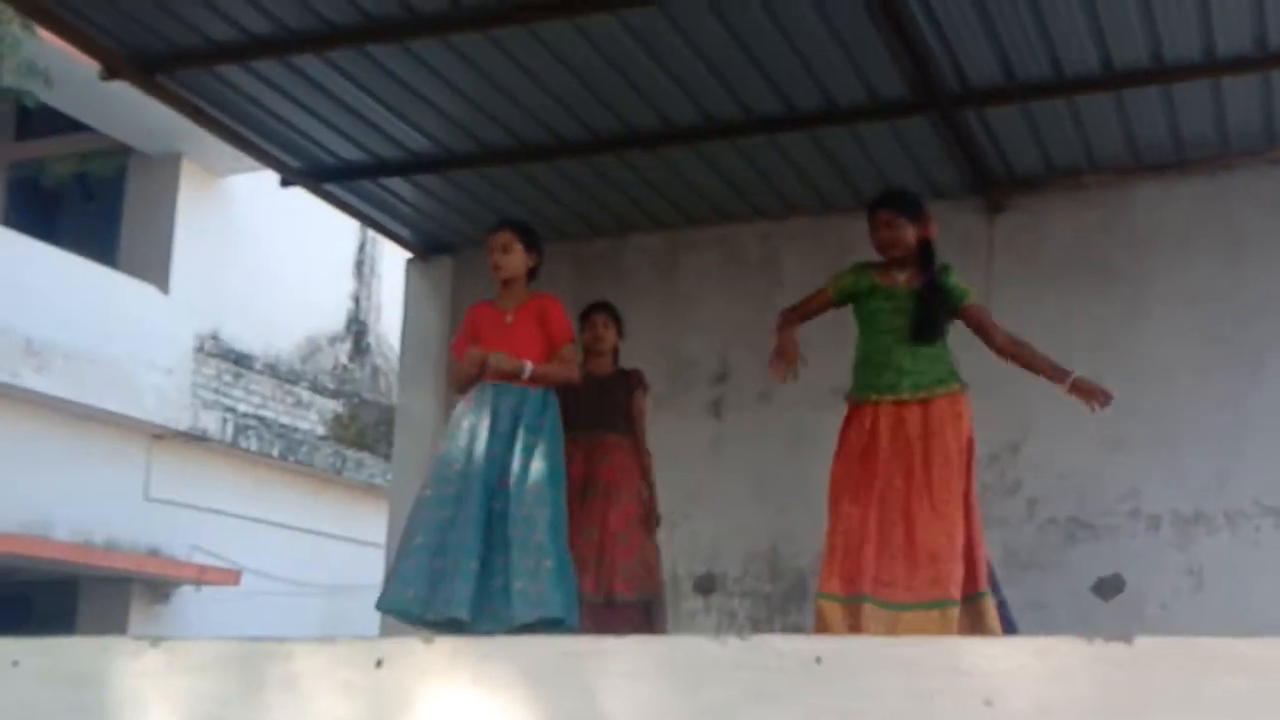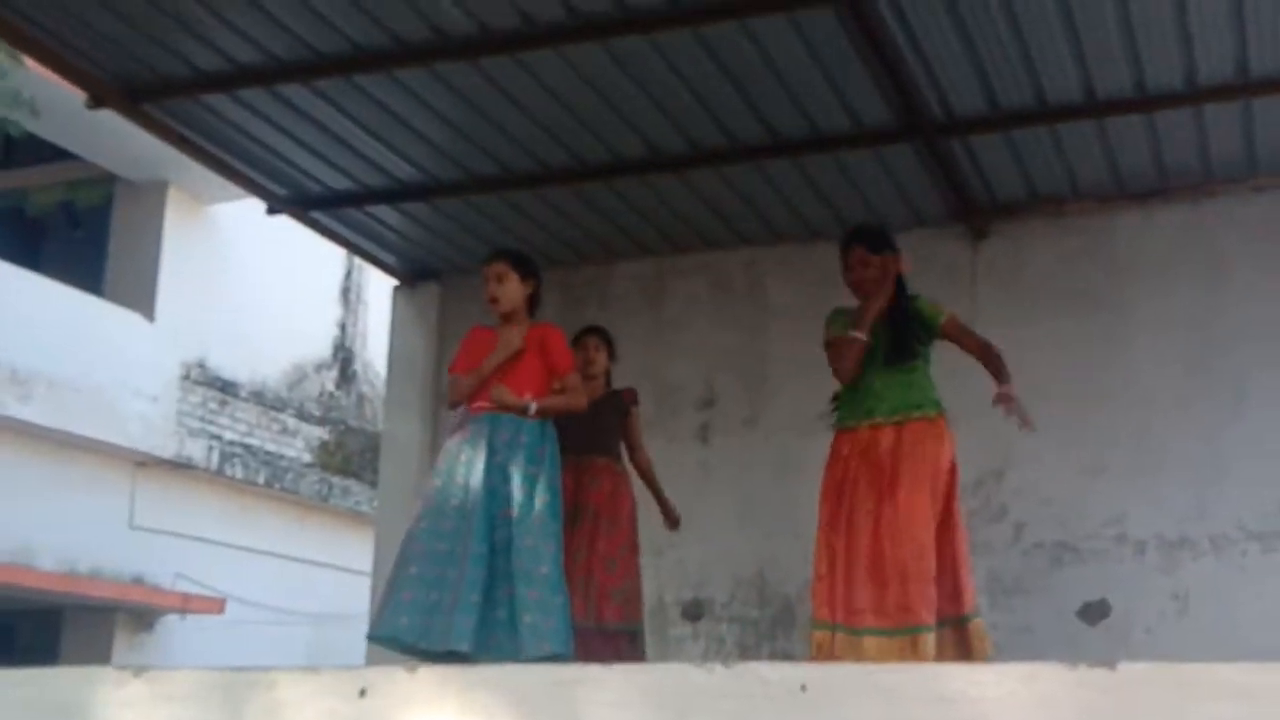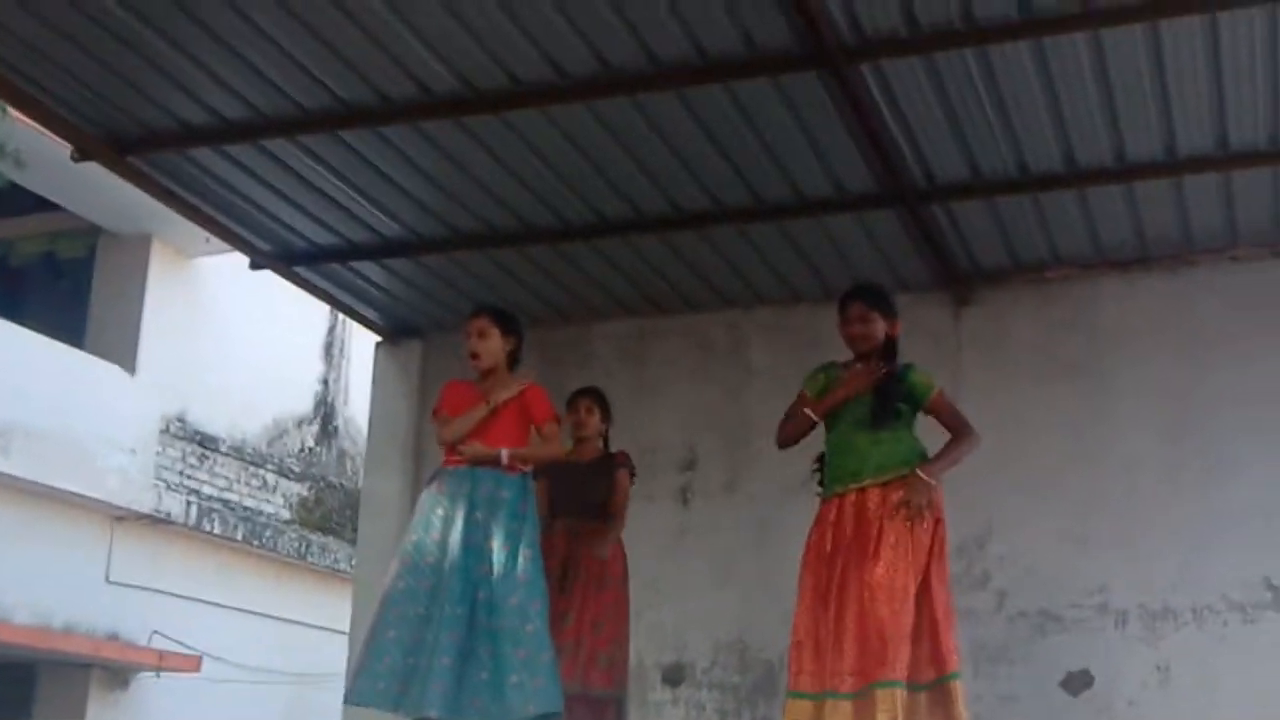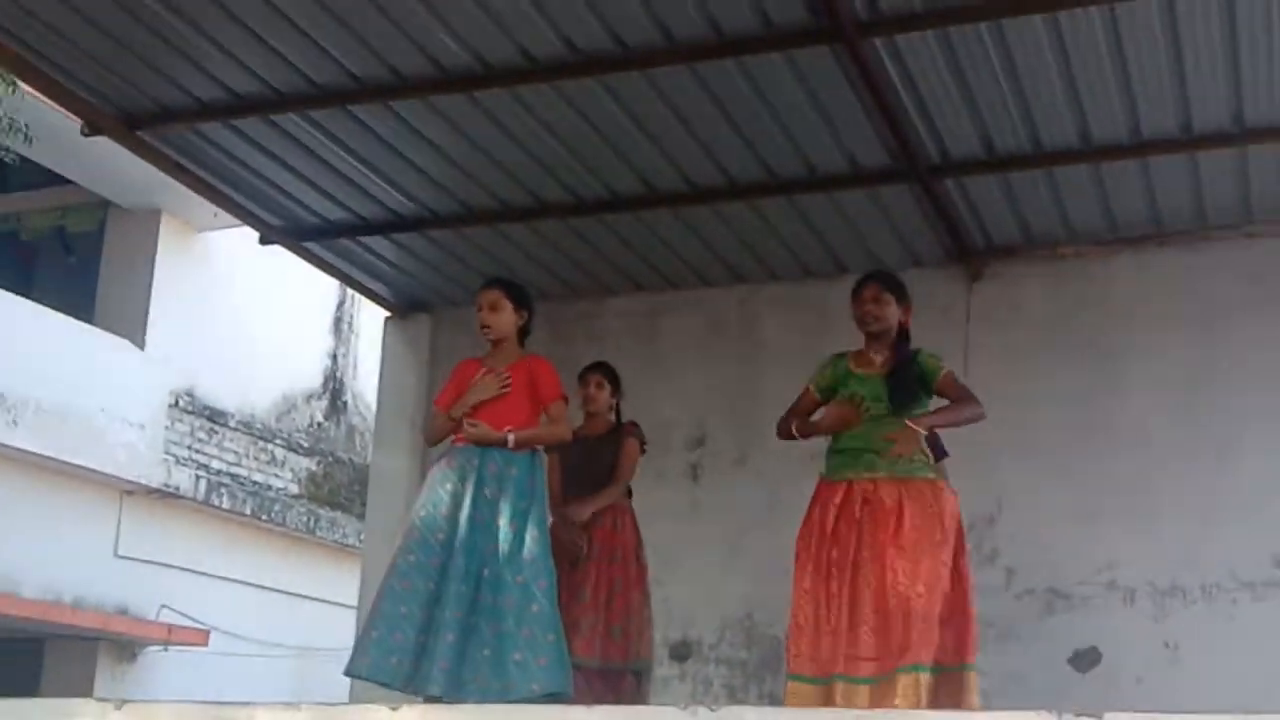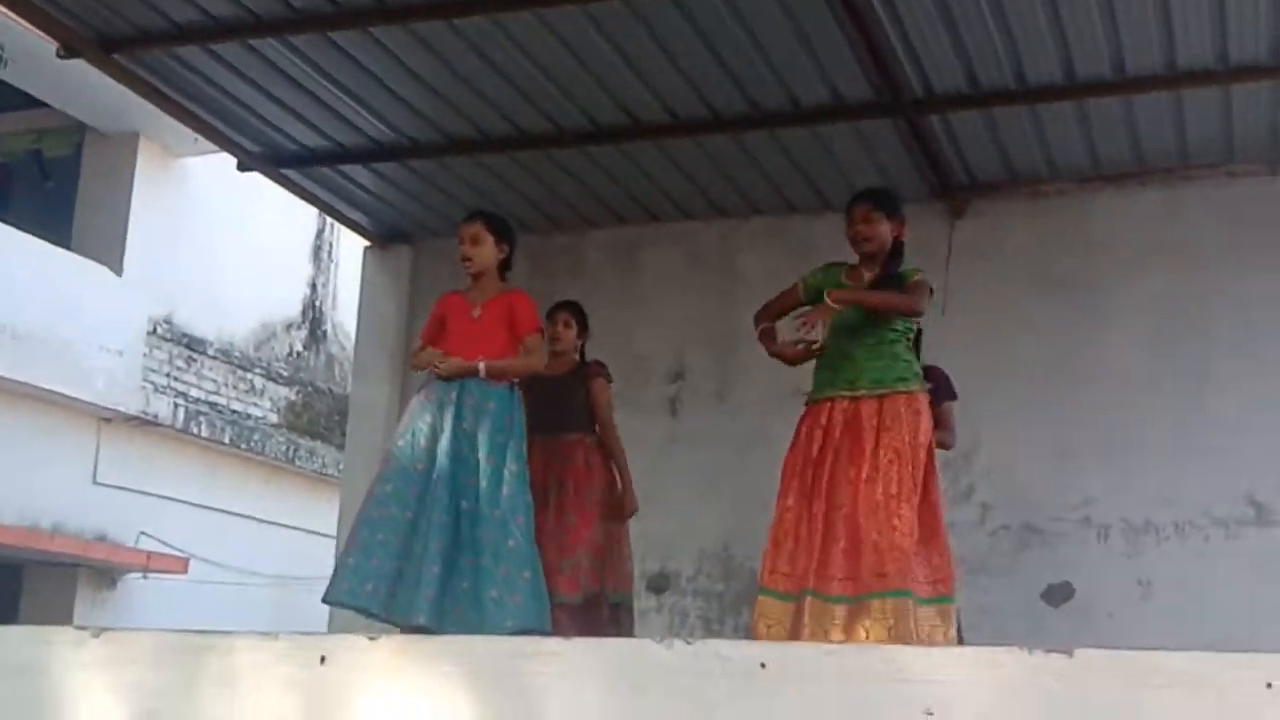
dt=0.3s
person 1, frame 1
left shoulder: (944, 284)
right shoulder: (857, 280)
left elbow: (1003, 340)
right elbow: (792, 312)
left wrist: (1069, 380)
right wrist: (785, 335)
left hip: (937, 417)
right hip: (872, 420)
left knee: (935, 533)
right knee: (864, 534)
person 1, frame 2
left shoulder: (918, 311)
right shoulder: (842, 321)
left elbow: (983, 348)
right elbow: (844, 373)
left wrist: (1004, 388)
right wrist: (871, 309)
left hip: (916, 441)
right hip: (856, 449)
left knee: (914, 554)
right knee: (852, 559)
left ankle: (922, 669)
person 1, frame 3
left shoulder: (910, 378)
right shoulder: (827, 377)
left elbow: (966, 433)
right elbow: (784, 435)
left wrist: (927, 475)
right wrist: (836, 397)
left hip: (901, 507)
right hip: (841, 515)
left knee: (891, 619)
right knee: (836, 628)
person 1, frame 4
left shoulder: (921, 364)
right shoulder: (837, 368)
left elbow: (974, 406)
right elbow: (785, 426)
left wrist: (919, 423)
right wrist: (820, 424)
left hip: (911, 498)
right hip: (844, 503)
left knee: (910, 605)
right knee: (834, 612)
right ankle: (840, 714)
person 1, frame 5
left shoulder: (911, 278)
right shoulder: (830, 275)
left elbow: (914, 303)
right elbow: (765, 313)
left wrist: (835, 299)
right wrist: (776, 346)
left hip: (894, 415)
right hip: (830, 418)
left knee: (886, 529)
right knee: (815, 530)
left ankle: (883, 649)
right ankle: (805, 648)
person 2, frame 1
left shoulder: (547, 306)
right shoulder: (477, 313)
left elbow: (571, 370)
right elbow: (457, 382)
left wrist: (519, 367)
right wrist: (469, 367)
left hip: (529, 418)
right hip: (477, 418)
left knee: (525, 518)
right knee: (462, 515)
left ankle: (527, 627)
right ankle: (464, 620)
person 2, frame 2
left shoulder: (547, 336)
right shoulder: (477, 337)
left elbow: (578, 398)
right elbow: (454, 395)
left wrist: (524, 404)
right wrist: (496, 358)
left hip: (525, 449)
right hip: (471, 447)
left knee: (522, 548)
right knee: (455, 546)
left ankle: (523, 656)
right ankle: (456, 651)
person 2, frame 3
left shoulder: (527, 392)
right shoulder: (456, 389)
left elbow: (555, 447)
right elbow: (445, 434)
left wrist: (496, 455)
right wrist: (492, 400)
left hip: (503, 504)
right hip: (448, 502)
left knee: (502, 606)
right knee: (427, 602)
person 2, frame 4
left shoulder: (536, 367)
right shoulder: (465, 369)
left elbow: (562, 429)
right elbow: (432, 433)
left wrist: (502, 438)
right wrist: (468, 401)
left hip: (511, 482)
right hip: (457, 478)
left knee: (508, 583)
right knee: (437, 579)
left ankle: (509, 695)
right ankle: (436, 694)
person 2, frame 5
left shoulder: (516, 301)
right shoulder: (448, 302)
left elbow: (536, 360)
right elbow: (419, 354)
left wrist: (472, 368)
right wrist: (423, 359)
left hip: (490, 415)
right hip: (436, 412)
left knee: (488, 519)
right knee: (415, 511)
left ankle: (487, 627)
right ankle: (411, 628)
person 3, frame 1
left shoulder: (630, 381)
left elbow: (638, 438)
left wrist: (650, 494)
left hip: (617, 471)
right hip: (573, 471)
left knee: (617, 558)
right knee: (574, 558)
left ankle: (619, 636)
person 3, frame 2
left shoulder: (623, 401)
left elbow: (638, 453)
left wrist: (663, 501)
left hip: (609, 495)
right hip: (564, 495)
left knee: (608, 582)
right knee: (567, 583)
left ankle: (609, 664)
person 3, frame 3
left shoulder: (616, 464)
right shoulder: (551, 465)
left elbow: (619, 510)
right elbow: (541, 517)
left wrist: (608, 541)
right wrist: (542, 556)
left hip: (599, 562)
right hip: (556, 562)
left knee: (595, 648)
right knee: (554, 647)
person 3, frame 4
left shoulder: (627, 434)
right shoulder: (563, 441)
left elbow: (622, 481)
right elbow: (556, 493)
left wrist: (588, 507)
right wrist: (563, 526)
left hip: (612, 533)
right hip: (571, 536)
left knee: (611, 622)
right knee: (571, 624)
left ankle: (610, 706)
right ankle: (571, 705)
person 3, frame 5
left shoulder: (591, 374)
right shoulder: (530, 381)
left elbow: (607, 429)
right elbow: (525, 438)
left wrist: (627, 484)
left hip: (585, 473)
right hip: (542, 476)
left knee: (587, 561)
right knee: (547, 564)
left ankle: (591, 642)
